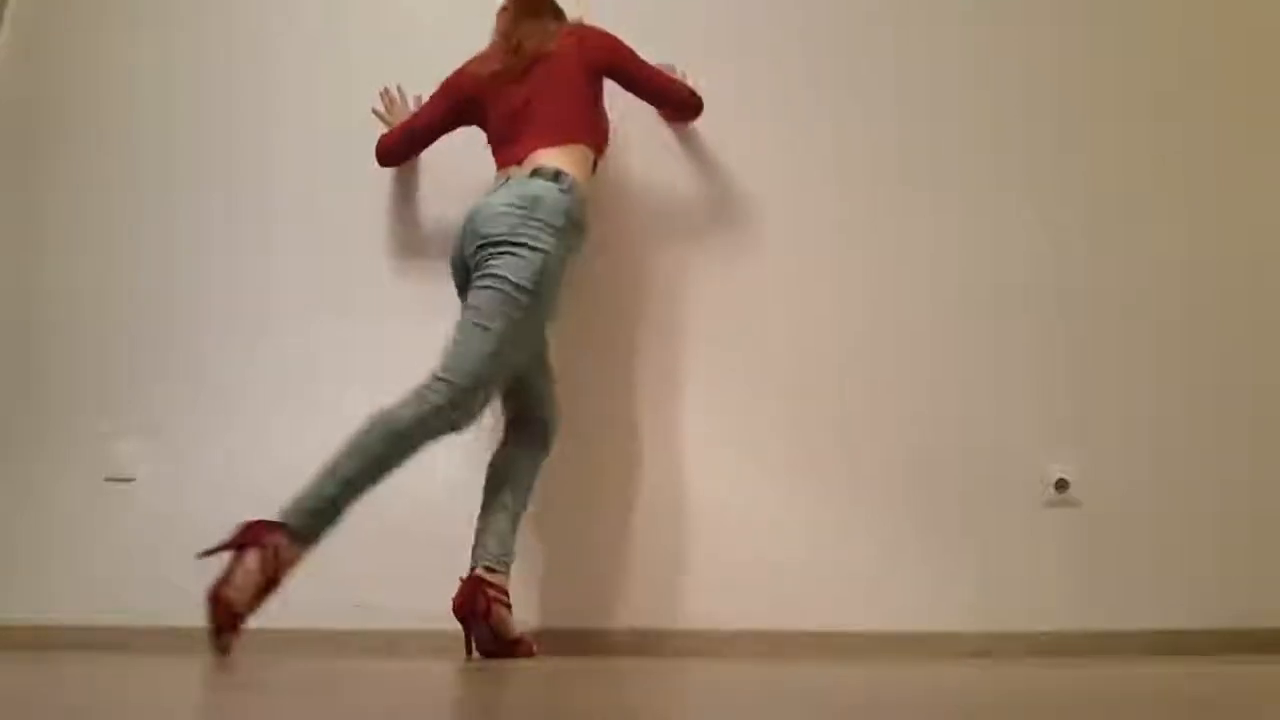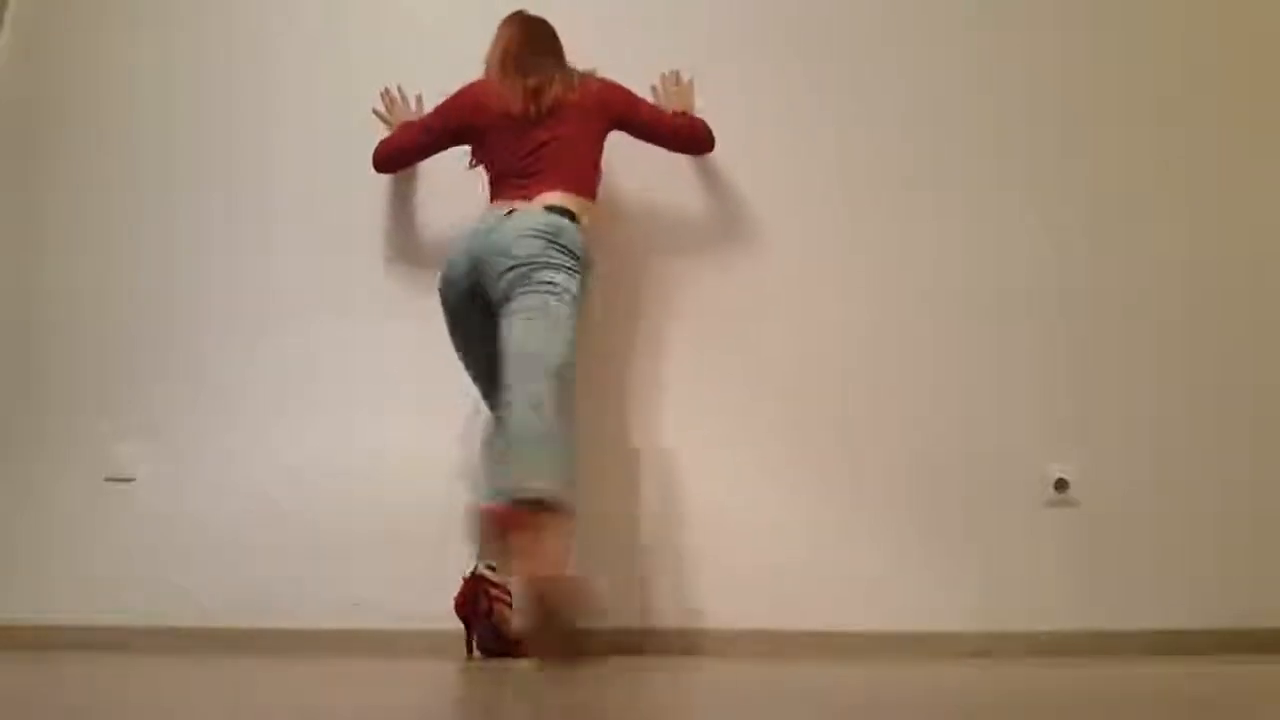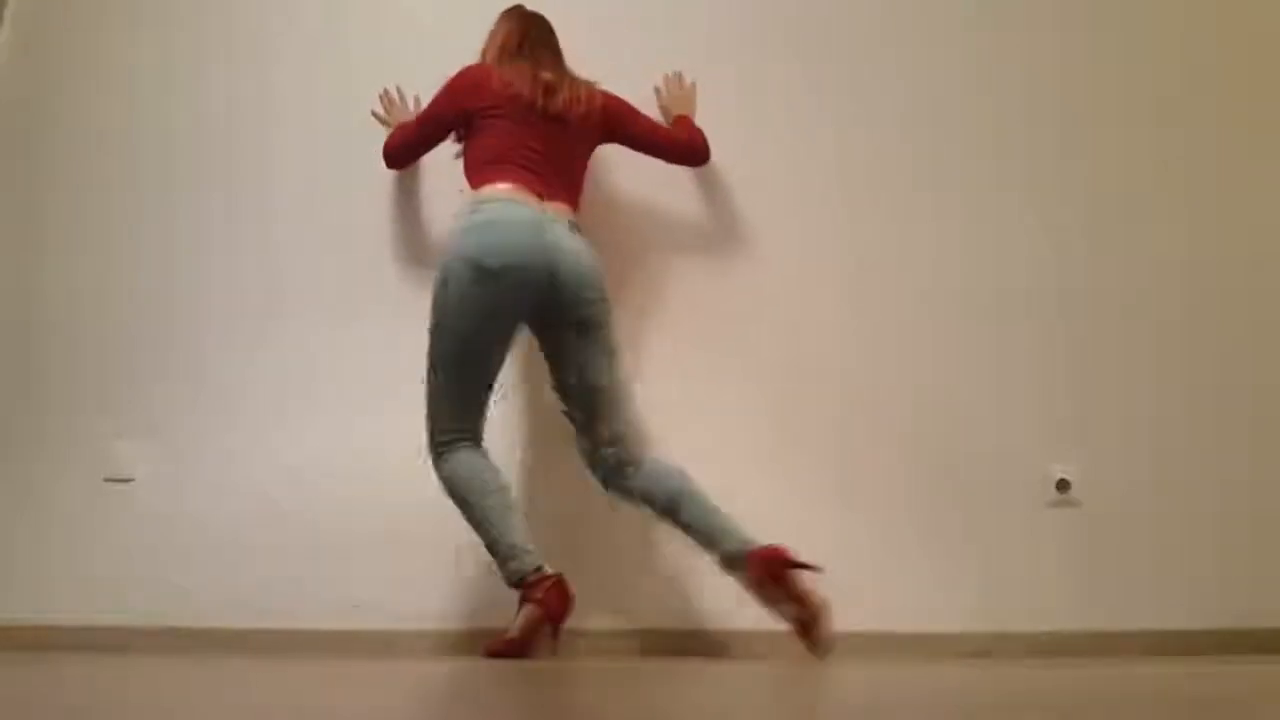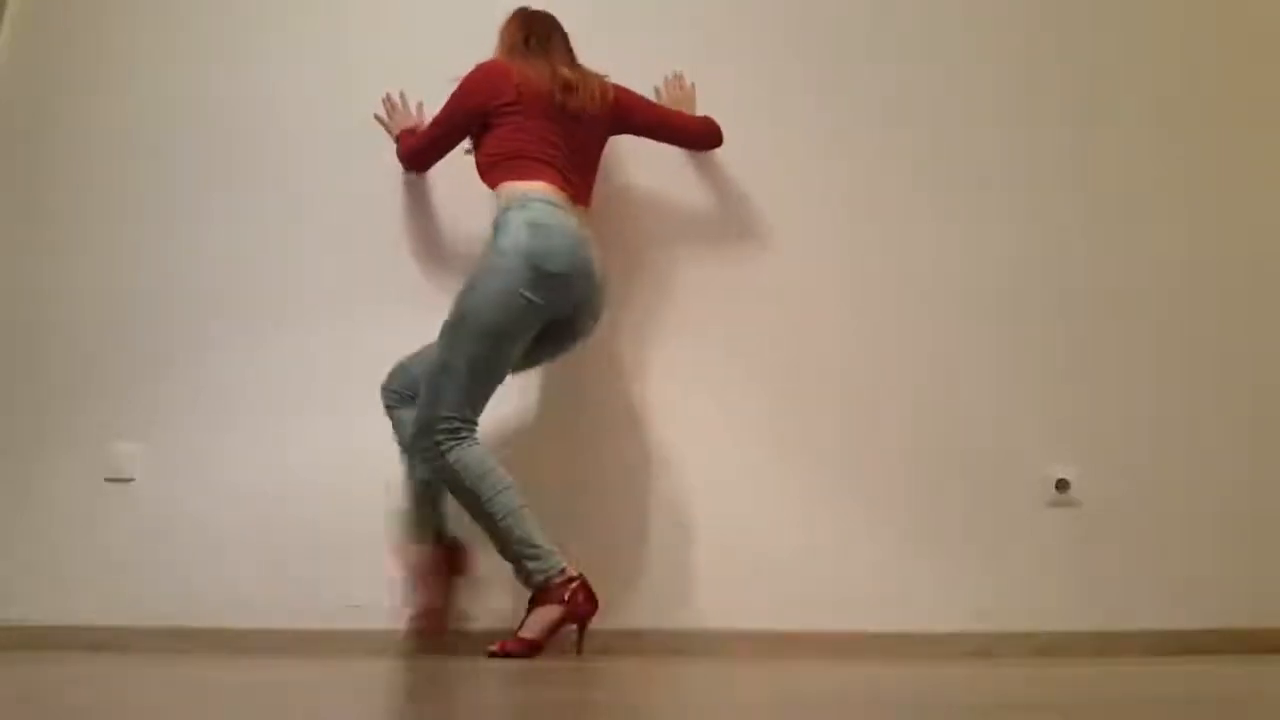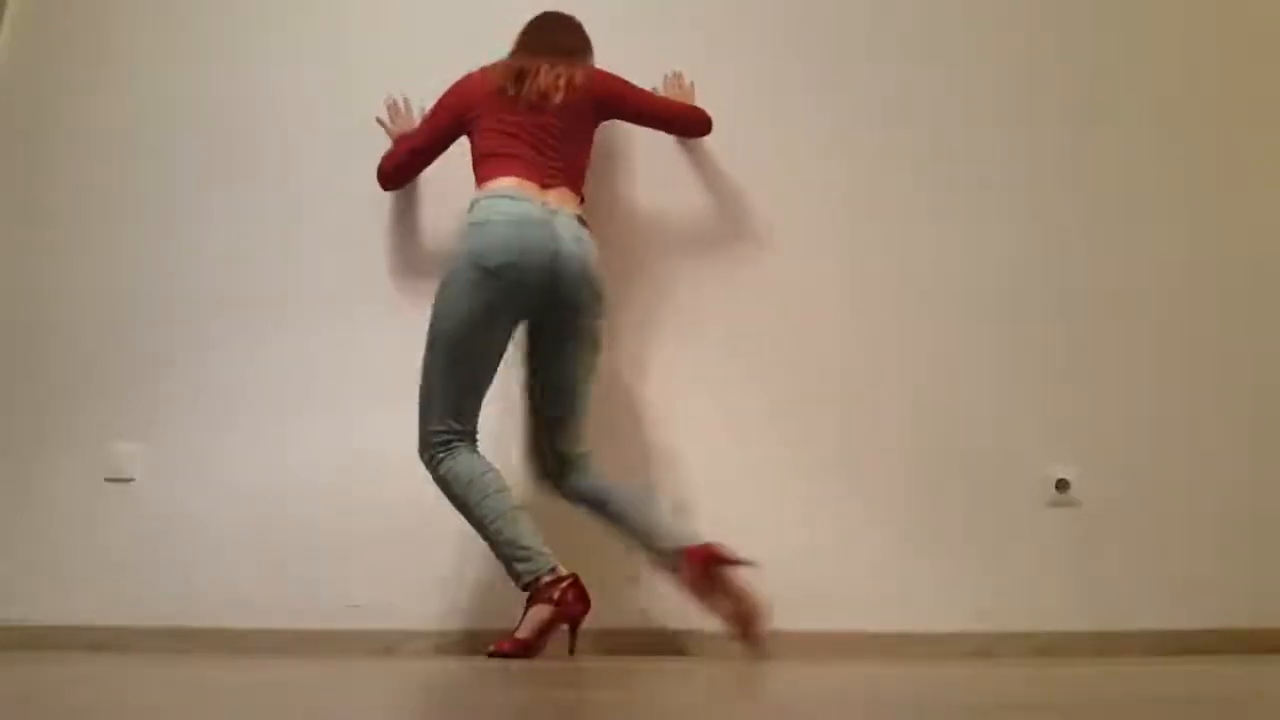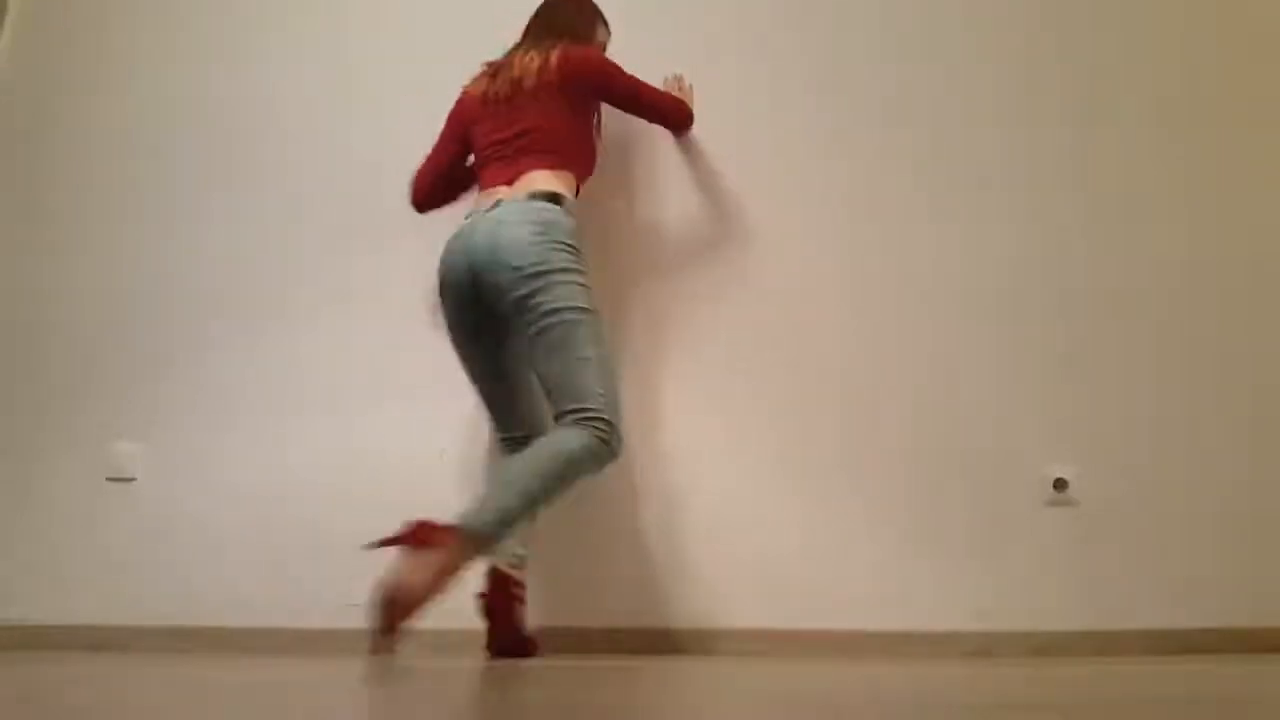
dt=0.4s
person 1, frame 1
left shoulder: (481, 69)
left elbow: (390, 150)
right elbow: (685, 104)
left wrist: (406, 121)
right wrist: (667, 103)
left hip: (493, 220)
right hip: (538, 218)
left knee: (533, 422)
right knee: (447, 397)
left ankle: (486, 583)
right ankle: (278, 543)
person 1, frame 2
left shoulder: (477, 97)
right shoulder: (594, 92)
left elbow: (386, 158)
right elbow: (697, 140)
left wrist: (405, 124)
right wrist: (679, 110)
left hip: (472, 248)
right hip: (540, 245)
left knee: (519, 411)
right knee: (534, 390)
left ankle: (486, 581)
right ankle: (536, 521)
person 1, frame 3
left shoulder: (477, 82)
right shoulder: (591, 102)
left elbow: (397, 152)
right elbow: (695, 149)
left wrist: (400, 122)
right wrist: (678, 112)
left hip: (490, 240)
right hip: (567, 259)
left knee: (453, 442)
right knee: (618, 459)
left ankle: (536, 583)
right ankle: (762, 563)
person 1, frame 4
left shoulder: (495, 76)
right shoulder: (600, 96)
left elbow: (416, 158)
right elbow: (707, 135)
left wrist: (405, 128)
right wrist: (680, 110)
left hip: (532, 242)
right hip: (579, 274)
left knee: (444, 428)
right knee: (407, 386)
left ankle: (557, 583)
right ankle: (433, 550)
person 1, frame 5
left shoulder: (476, 86)
right shoulder: (583, 84)
left elbow: (394, 172)
right elbow: (696, 122)
left wrist: (412, 133)
right wrist: (675, 100)
left hip: (496, 237)
right hip: (573, 253)
left knee: (446, 439)
right knee: (559, 460)
left ankle: (550, 582)
right ankle: (697, 560)
person 1, frame 6
left shoulder: (481, 90)
right shoulder: (578, 64)
left elbow: (423, 192)
right elbow: (677, 113)
right wrist: (682, 106)
left hip: (469, 250)
right hip: (533, 243)
left knee: (524, 437)
right knee: (596, 427)
left ankle: (500, 572)
right ankle: (452, 540)
